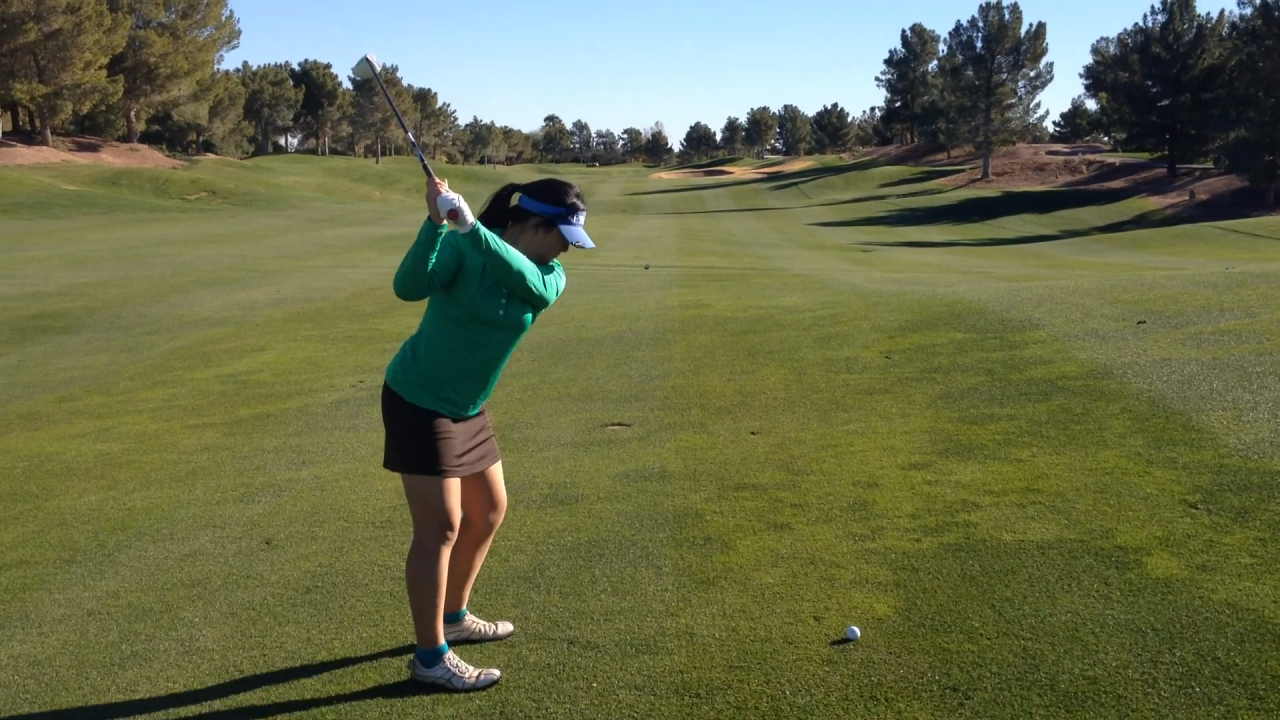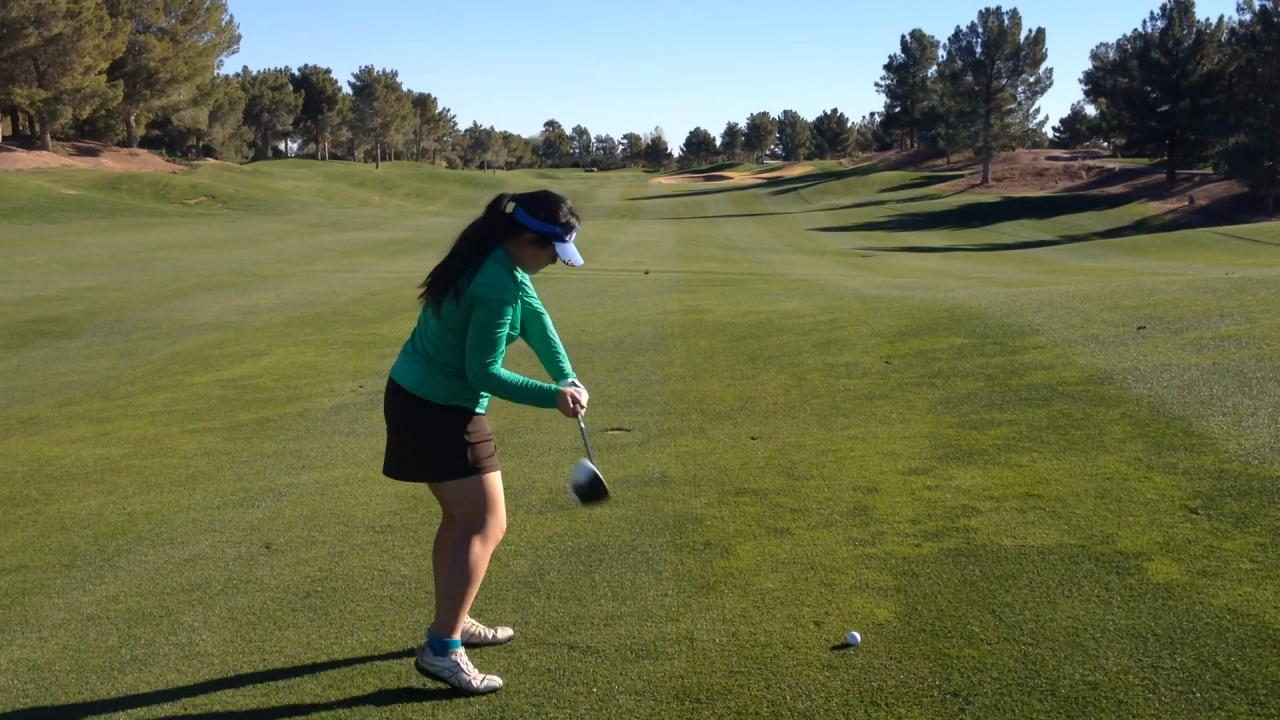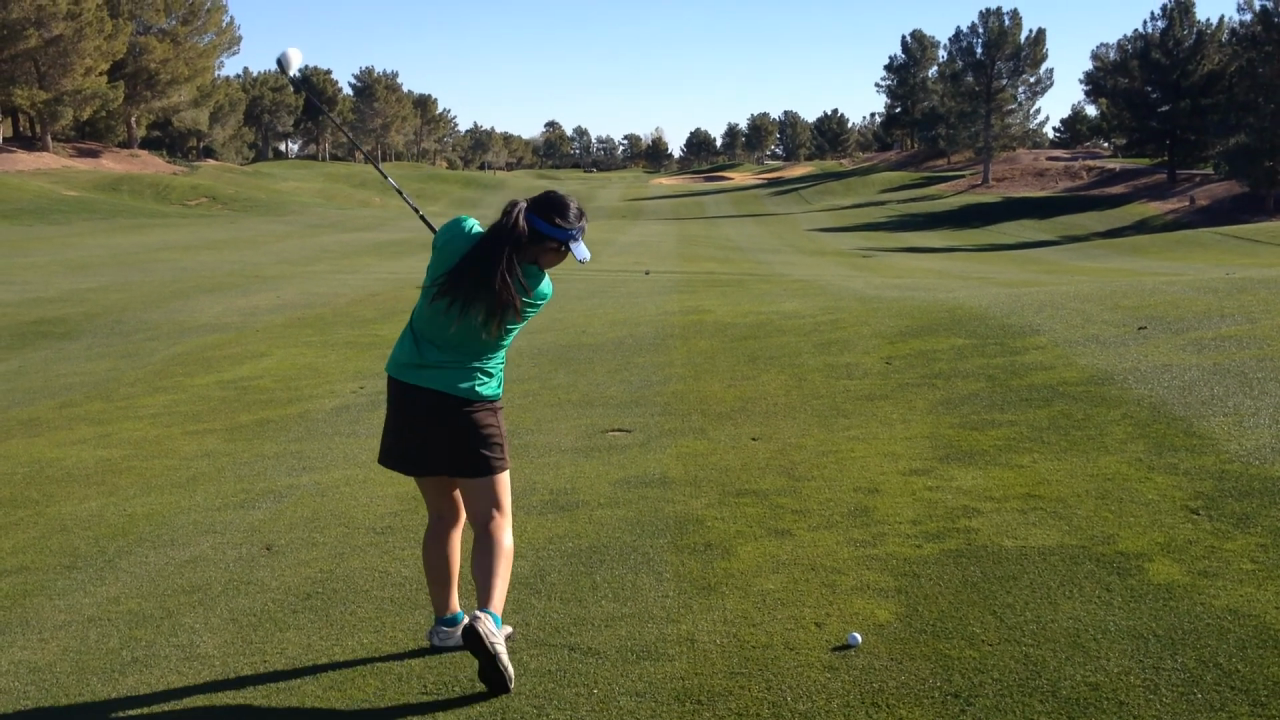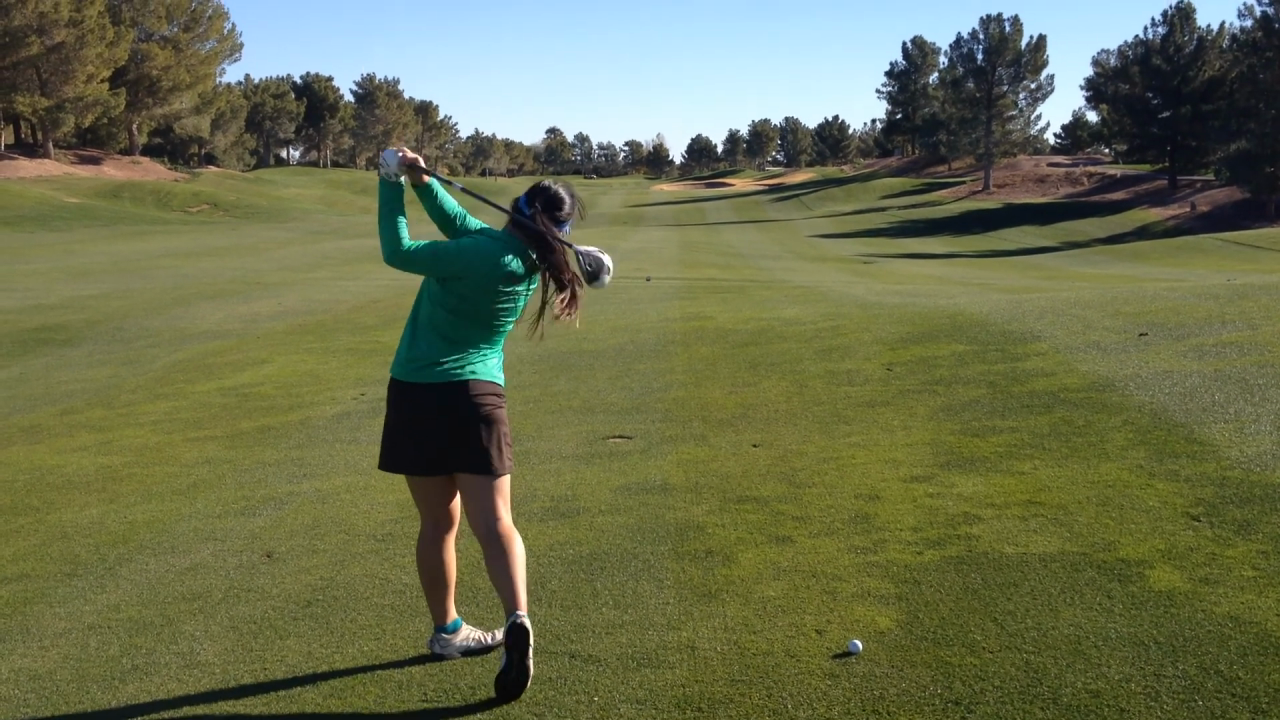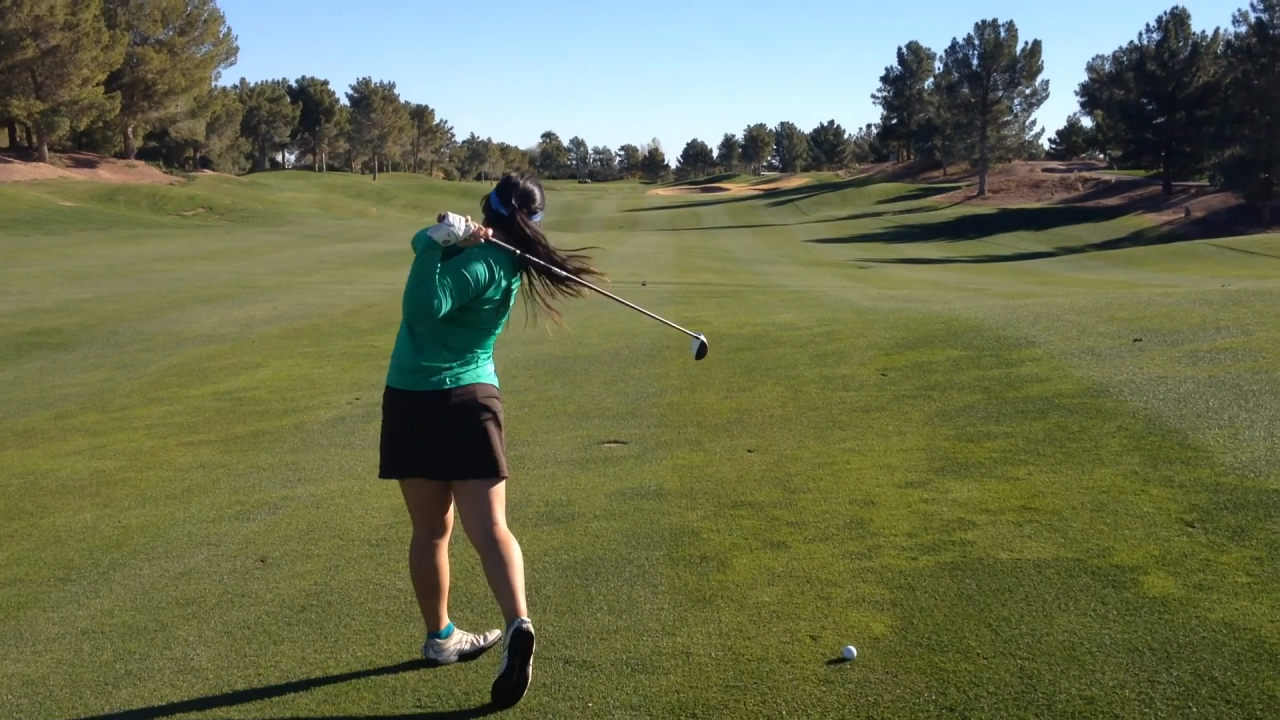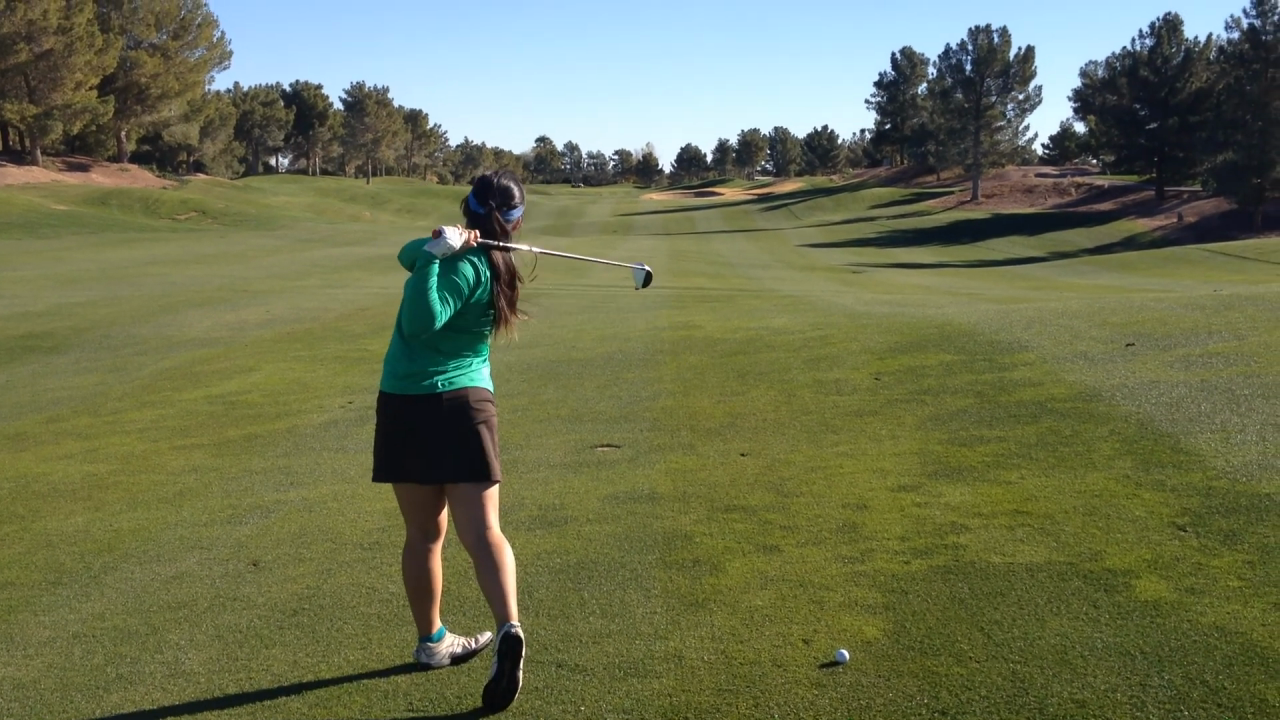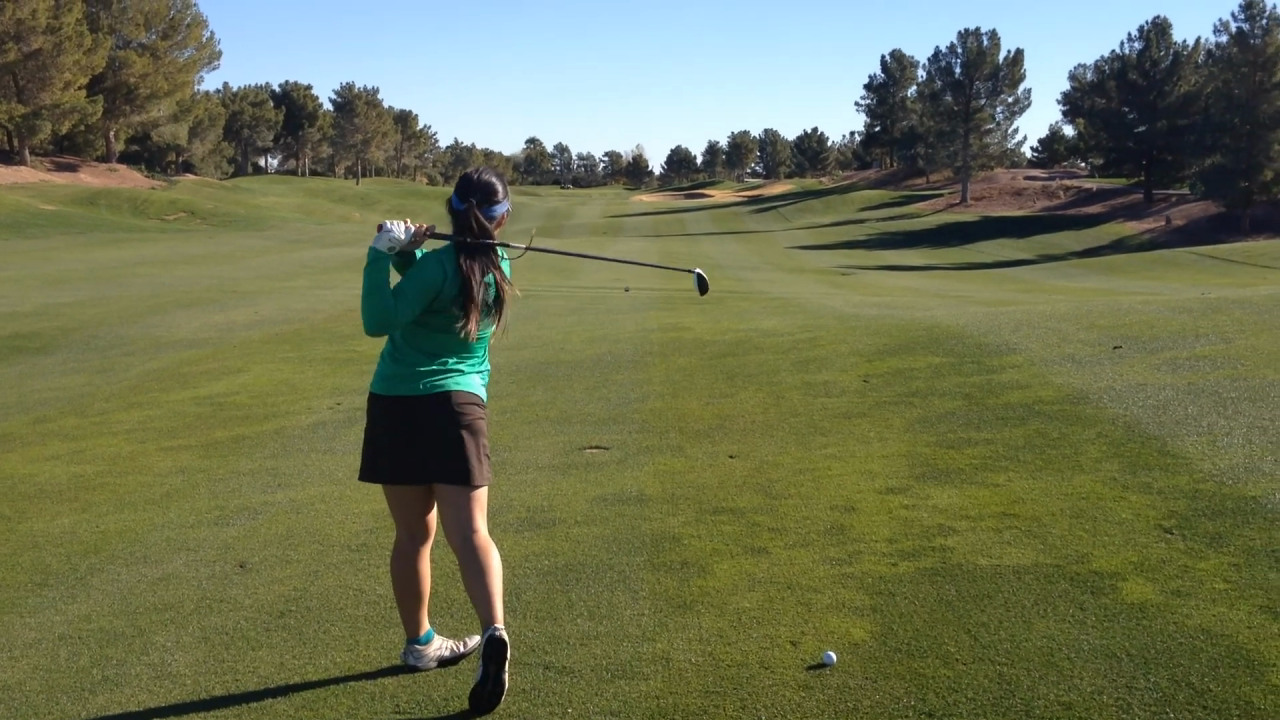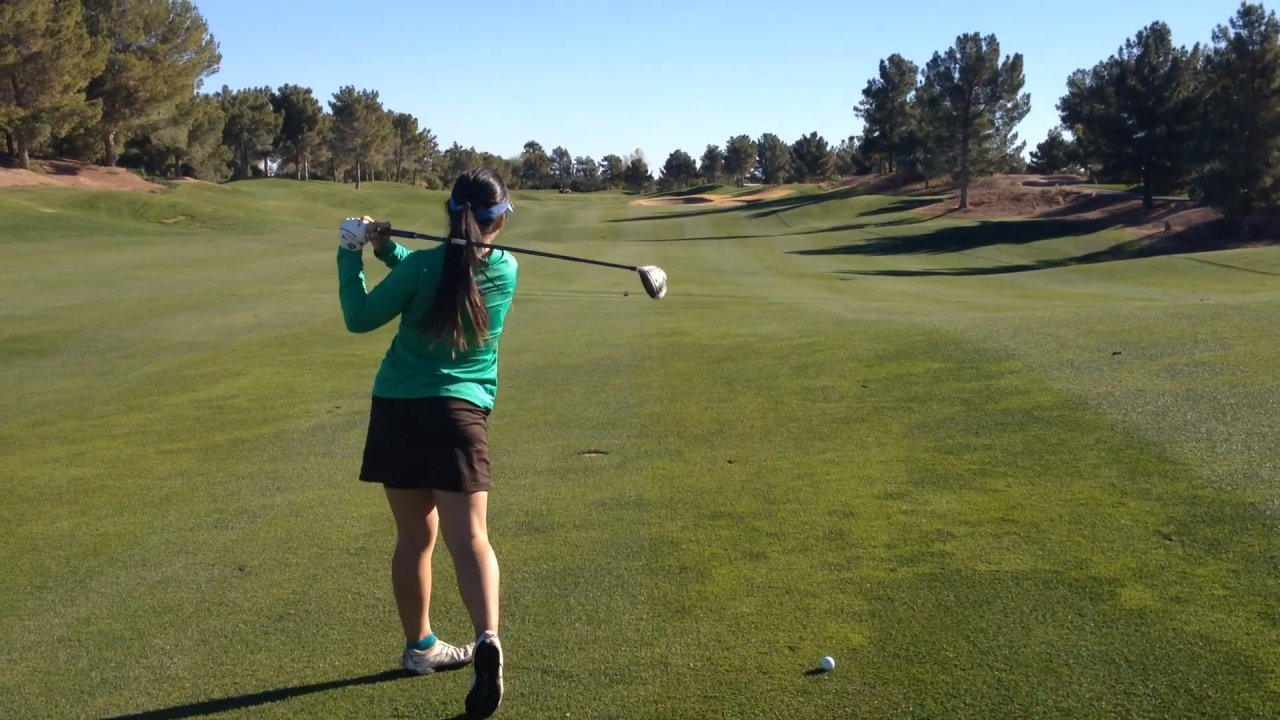
dt=0.2s
person 1, frame 1
left shoulder: (550, 277)
right shoulder: (463, 245)
left elbow: (519, 278)
right elbow: (407, 286)
left wrist: (466, 222)
right wrist: (436, 222)
left hip: (467, 408)
right hip: (418, 403)
left knee: (489, 510)
right knee: (440, 526)
left ankle: (452, 617)
right ankle: (430, 656)
person 1, frame 2
left shoulder: (481, 246)
right shoulder: (500, 290)
left elbow: (537, 320)
right elbow: (483, 375)
left wrist: (567, 377)
right wrist: (550, 395)
left hip: (410, 396)
right hip: (445, 410)
left knee: (462, 513)
right knee: (486, 524)
left ankle: (450, 625)
right ankle: (441, 649)
person 1, frame 3
left shoulder: (462, 236)
right shoulder: (538, 289)
left elbow: (452, 235)
left hip: (410, 392)
right hip: (469, 406)
left knee: (444, 513)
right knee: (494, 521)
left ankle: (448, 625)
right ankle: (486, 622)
person 1, frame 4
left shoulder: (482, 252)
right shoulder: (524, 262)
left elbow: (398, 252)
left wrist: (394, 179)
right wrist: (423, 175)
left hip: (415, 393)
right hip: (475, 396)
left knee: (439, 520)
right knee: (493, 520)
left ankle: (448, 630)
right ankle: (517, 620)
person 1, frame 5
left shoulder: (477, 264)
right shoulder: (498, 251)
left elbow: (418, 312)
left wrist: (449, 238)
left hip: (413, 400)
right hip: (471, 401)
left knee: (430, 528)
right knee: (490, 529)
left ankle: (440, 635)
right ankle: (518, 626)
person 1, frame 6
left shoulder: (465, 268)
right shoulder: (499, 263)
left elbow: (418, 324)
left wrist: (435, 251)
left hip: (405, 404)
right hip: (466, 404)
left knee: (424, 531)
right knee: (482, 531)
left ankle: (431, 639)
right ankle: (509, 629)
person 1, frame 7
left shoulder: (436, 267)
right shoulder: (496, 265)
left elbow: (378, 322)
left wrist: (382, 250)
right wrist: (409, 249)
left hip: (395, 405)
right hip: (456, 407)
left knee: (412, 533)
right knee: (469, 533)
left ankle: (419, 642)
right ankle: (493, 633)
person 1, frame 8
left shoulder: (420, 267)
right shoulder: (506, 269)
left elbow: (359, 319)
left wrist: (348, 254)
right wrist: (389, 248)
left hip: (395, 408)
right hip: (458, 413)
left knee: (415, 536)
right knee: (470, 538)
left ankle: (420, 645)
right ankle: (487, 640)
